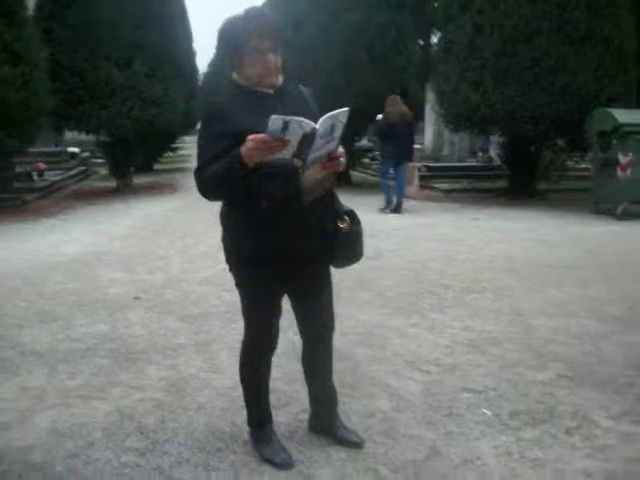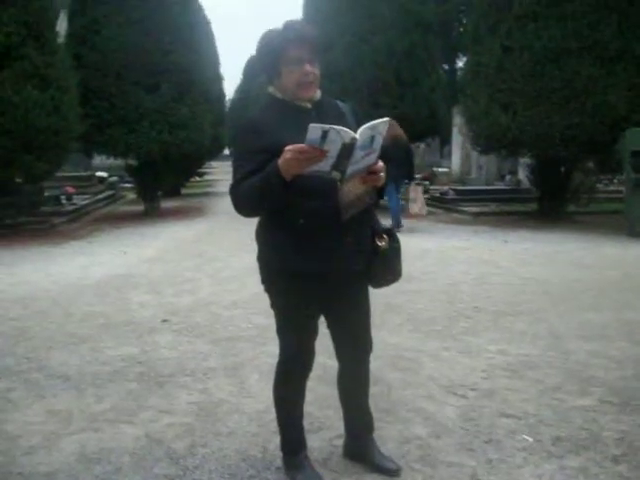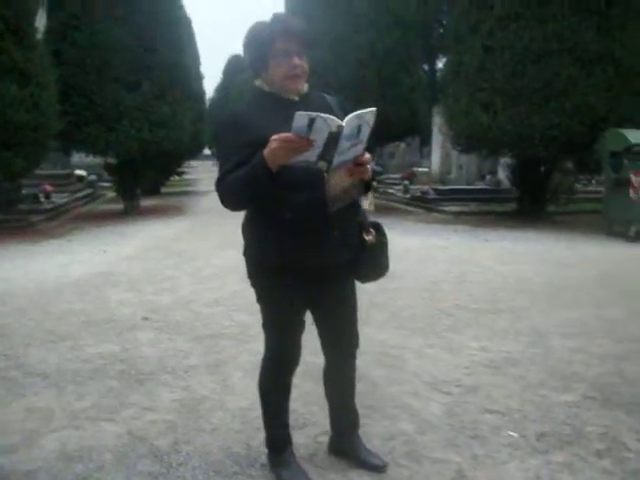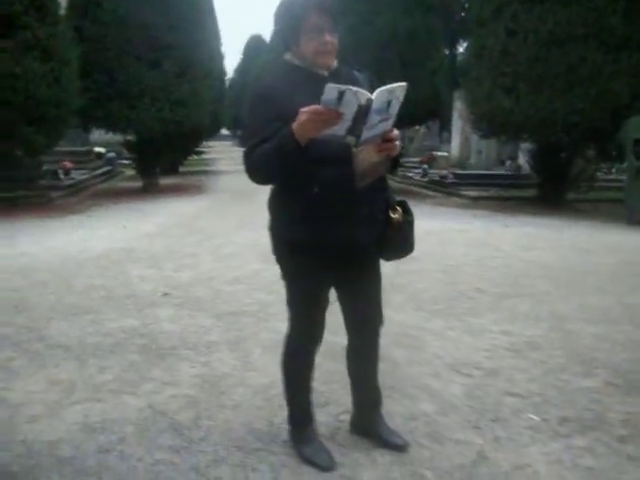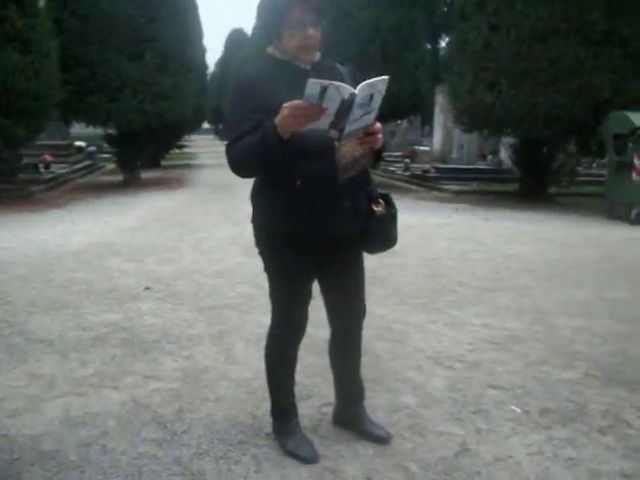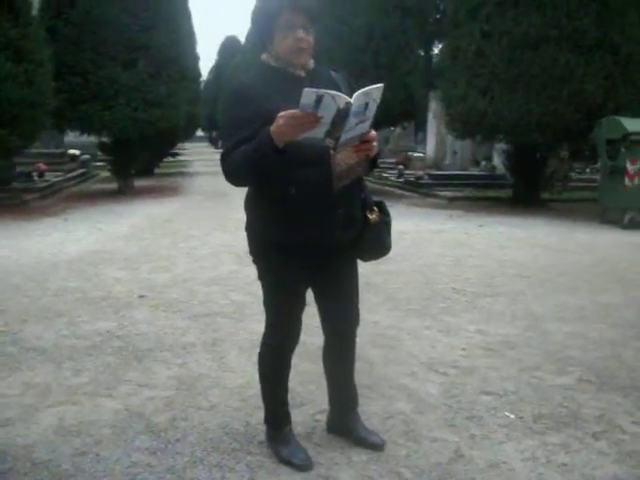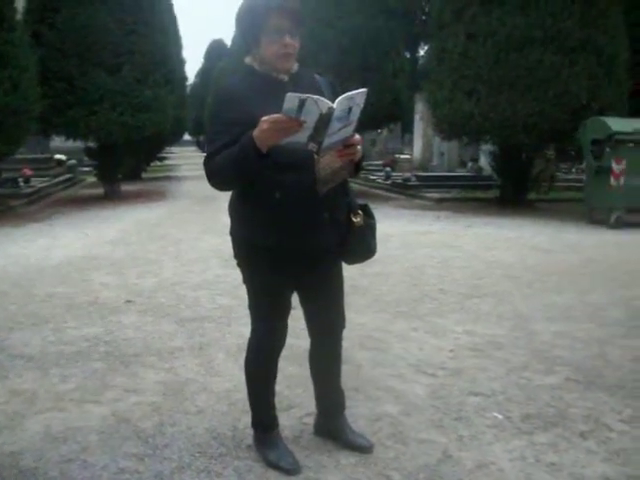
dt=0.7s
person 1, frame 1
left shoulder: (301, 96)
right shoulder: (222, 107)
left elbow: (322, 153)
right elbow: (208, 184)
left wrist: (335, 160)
right wrist: (244, 158)
left hip: (310, 240)
right hip: (258, 248)
left knee: (319, 330)
right knee: (261, 337)
left ankle: (325, 414)
right ankle: (260, 428)
person 1, frame 2
left shoulder: (339, 112)
right shoulder: (258, 124)
left elbow: (362, 173)
right elbow: (244, 200)
left wrist: (375, 175)
right wrist: (282, 171)
left hip: (347, 260)
right hip: (293, 268)
left knee: (356, 353)
right knee: (296, 360)
left ankle: (359, 440)
person 1, frame 3
left shoulder: (326, 105)
right shoulder: (244, 116)
left elbow: (348, 168)
right elbow: (231, 194)
left wrist: (362, 170)
right wrist: (268, 161)
left hip: (334, 254)
right hip: (279, 261)
left knee: (343, 348)
right knee: (282, 354)
left ankle: (345, 436)
person 1, frame 4
left shoulder: (354, 81)
right shoulder: (272, 88)
left elbow: (375, 146)
right elbow: (258, 167)
left wrist: (390, 146)
right wrist: (297, 135)
left hip: (360, 230)
right hip: (305, 237)
left knee: (366, 326)
right knee: (306, 331)
left ankle: (367, 414)
right ankle: (301, 428)
person 1, frame 5
left shoulder: (335, 73)
right shoulder: (253, 78)
left elbow: (357, 137)
right elbow: (240, 160)
left wrist: (372, 140)
right wrist: (279, 128)
left hip: (343, 224)
right hip: (287, 230)
left knee: (349, 320)
right knee: (289, 325)
left ankle: (350, 407)
right ankle: (284, 421)
person 1, frame 6
left shoulder: (330, 81)
right shoulder: (247, 87)
left elbow: (352, 148)
right elbow: (235, 169)
left wrist: (367, 148)
right wrist: (275, 138)
left hip: (337, 233)
right hip: (282, 239)
left knee: (343, 328)
right knee: (282, 333)
left ankle: (344, 415)
right ankle: (278, 428)
person 1, frame 7
left shoulder: (313, 84)
right shoulder: (232, 90)
left elbow: (336, 151)
right elbow: (218, 173)
left wrist: (352, 152)
right wrist: (258, 141)
left hip: (321, 236)
right hip: (266, 243)
left knee: (329, 331)
right knee: (268, 336)
left ankle: (331, 418)
right ankle: (265, 432)
